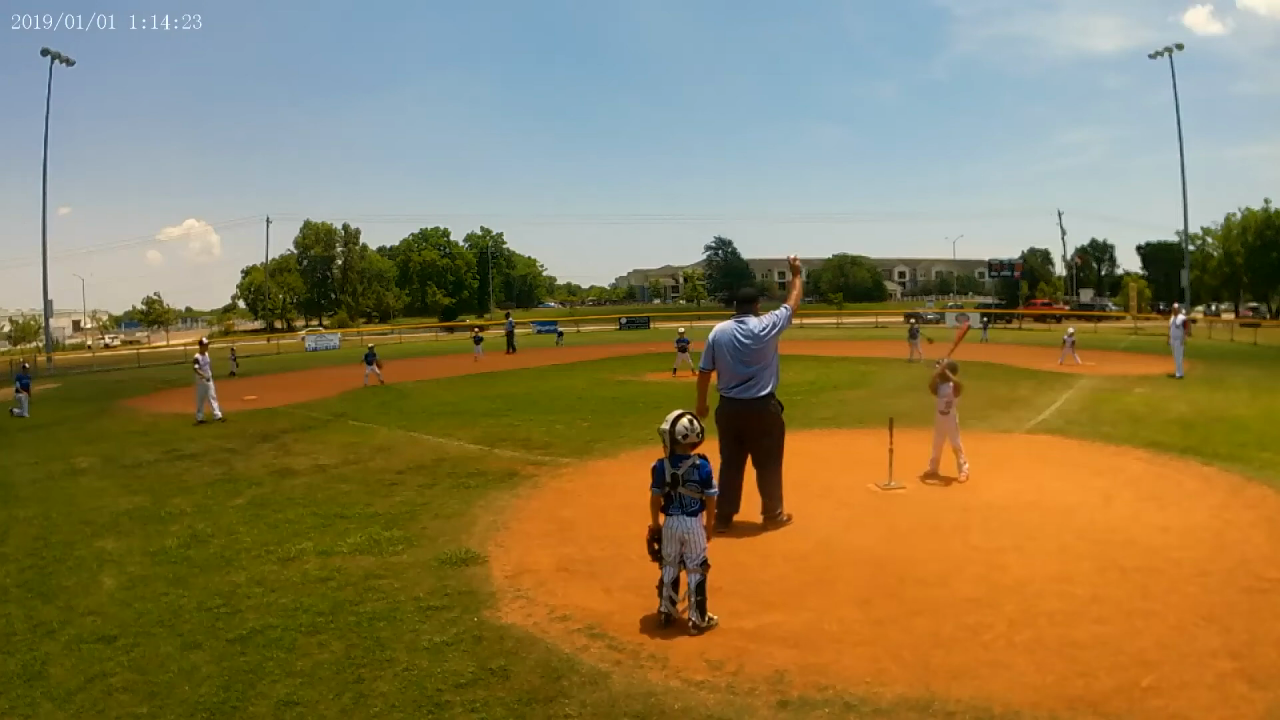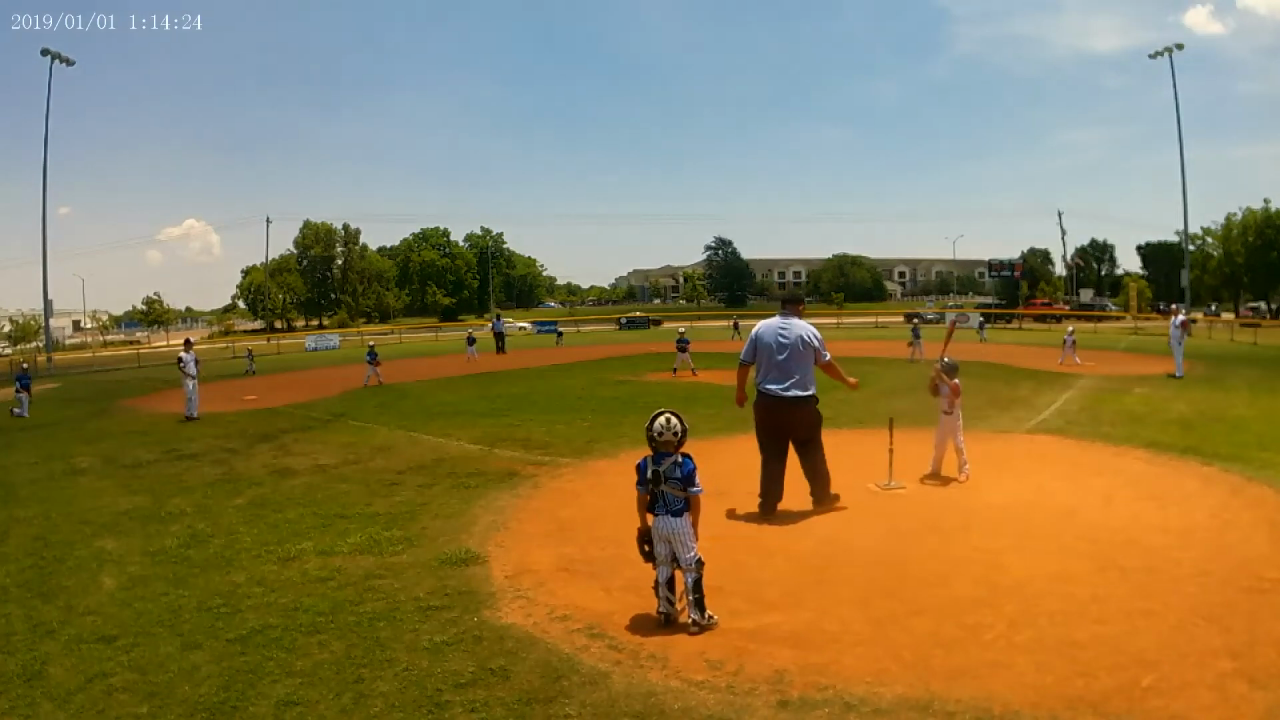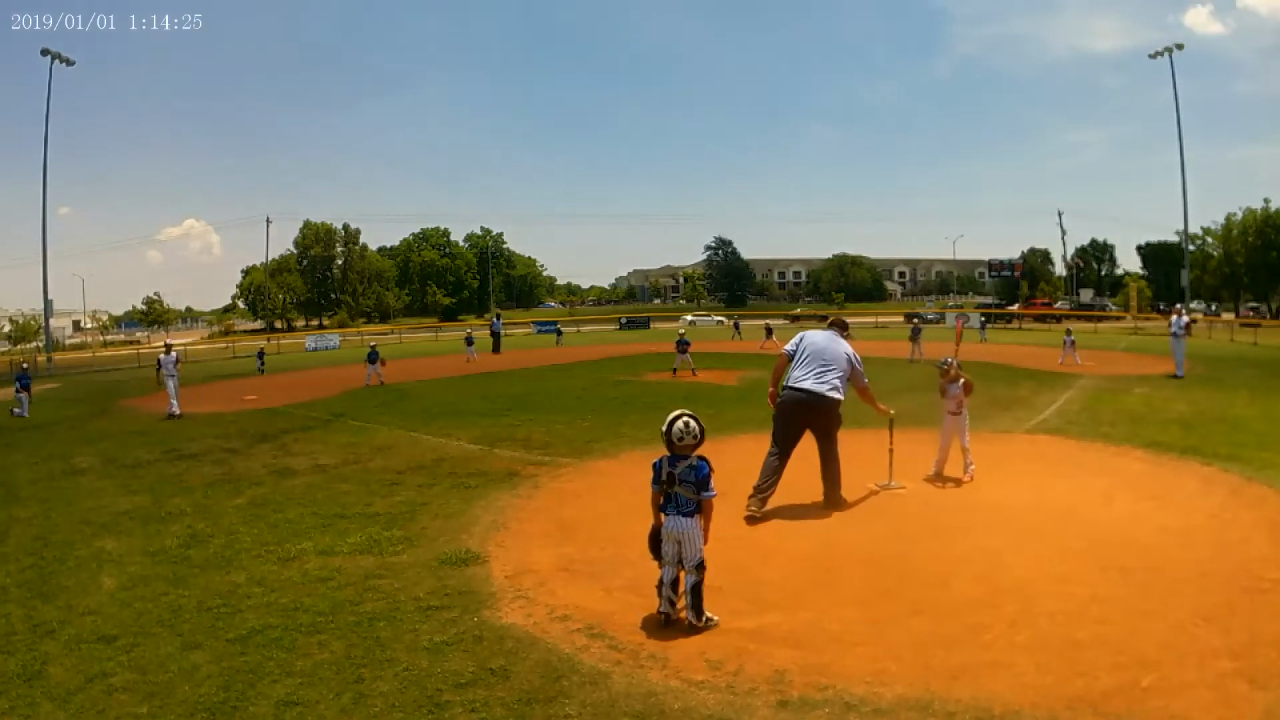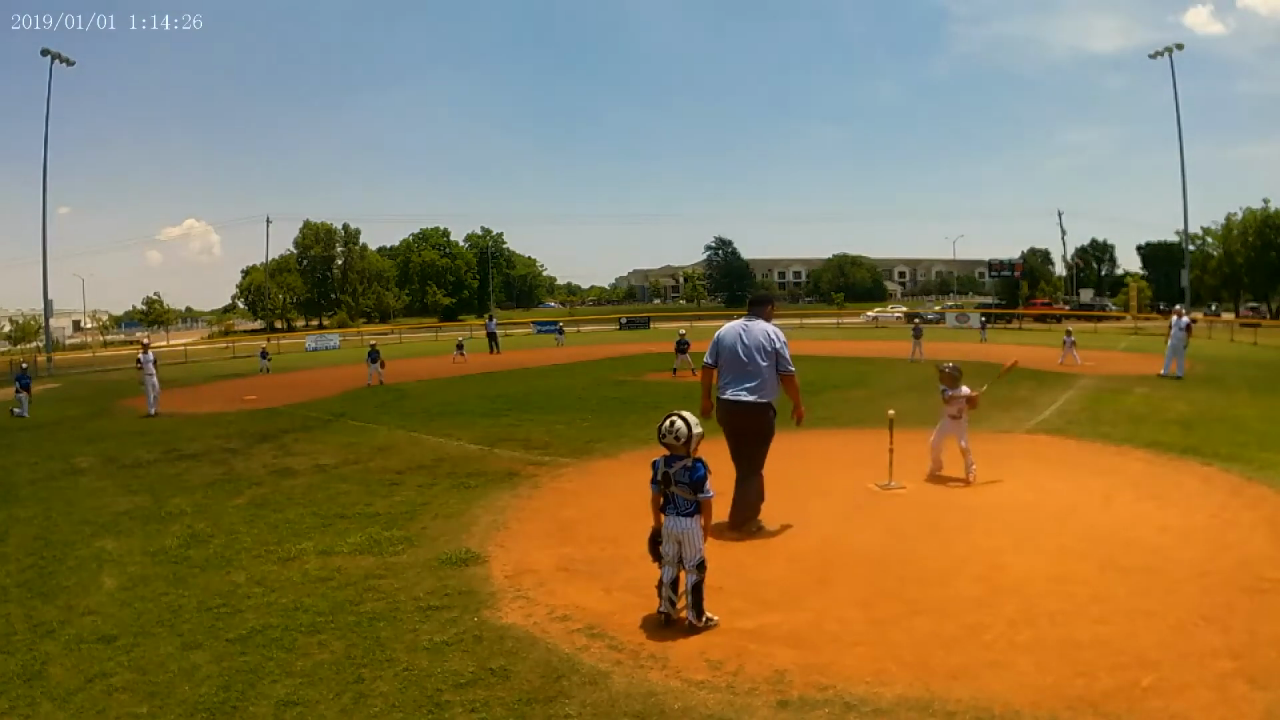
dt=1s
person 1, frame 1
left shoulder: (719, 331)
right shoulder: (767, 326)
left elbow: (705, 371)
right elbow: (793, 303)
left wrist: (701, 402)
right wrist: (796, 274)
left hip: (729, 407)
right hip: (763, 407)
left knee: (730, 465)
right knee: (768, 464)
left ankle: (722, 518)
right ankle: (772, 516)
person 1, frame 2
left shoulder: (761, 328)
right shoulder: (808, 330)
left elbow: (744, 364)
right elbow: (826, 364)
left wrist: (740, 390)
right wrist: (847, 381)
left hip: (767, 402)
right hip: (801, 402)
left knee: (771, 455)
right knee: (812, 451)
left ankle: (767, 506)
right ankle: (822, 497)
person 1, frame 3
left shoulder: (806, 335)
right shoulder: (848, 350)
left elbow: (784, 357)
right elbow: (862, 387)
left wrist: (774, 386)
right wrist: (878, 407)
left hip: (794, 397)
right hip: (826, 403)
left knee: (779, 450)
right knee: (829, 451)
left ankle: (757, 501)
right ankle: (834, 498)
person 1, frame 4
left shoulder: (725, 330)
right shoulder: (773, 333)
left elbow: (708, 368)
right elbow: (787, 376)
left wrist: (706, 399)
right wrist: (798, 405)
left hip: (726, 407)
right hip: (757, 409)
left knee: (743, 463)
right knee: (752, 466)
left ankle: (749, 511)
right ankle: (741, 521)
person 2, frame 1
left shoulder: (661, 467)
right shoulder: (703, 466)
left elbow: (655, 499)
right elbow: (710, 500)
left wrist: (655, 524)
right wrist: (708, 525)
left hip: (670, 523)
right hip: (694, 523)
left knee: (669, 568)
right knee: (696, 570)
left ankle: (666, 612)
right ankle: (698, 619)
person 2, frame 2
left shoulder: (645, 465)
right shoulder: (686, 464)
left elbow: (641, 499)
right elbow: (695, 499)
left wrist: (644, 524)
right wrist: (695, 526)
left hip: (658, 523)
right hip: (680, 522)
left knee: (663, 568)
right knee: (692, 568)
left ankle: (666, 612)
right ankle: (698, 617)
person 2, frame 3
left shoulder: (661, 464)
right shoulder: (701, 467)
left elbow: (655, 497)
right elbow: (707, 504)
left wrist: (657, 521)
right wrist: (706, 529)
left hip: (669, 522)
right hip: (691, 523)
left knee: (668, 567)
right knee: (694, 570)
left ankle: (666, 611)
right ankle: (696, 617)
person 2, frame 4
left shoulder: (660, 465)
right shoulder: (697, 468)
left elbow: (655, 499)
right elbow: (706, 503)
left wrist: (657, 524)
right wrist: (707, 527)
left hip: (669, 523)
right hip: (690, 524)
left knee: (668, 567)
right knee: (694, 570)
left ankle: (666, 611)
right ankle: (696, 617)
